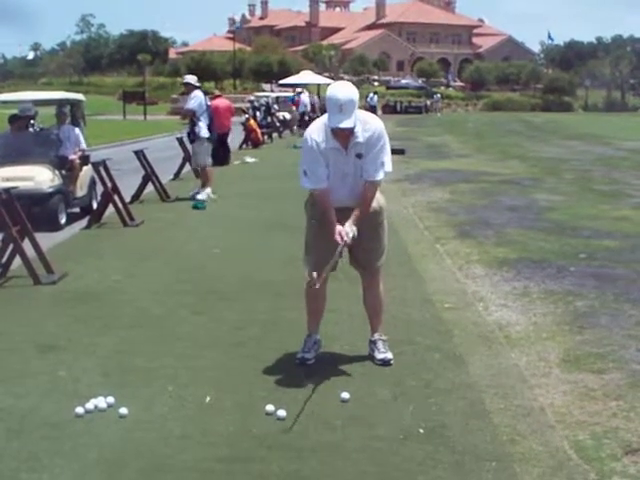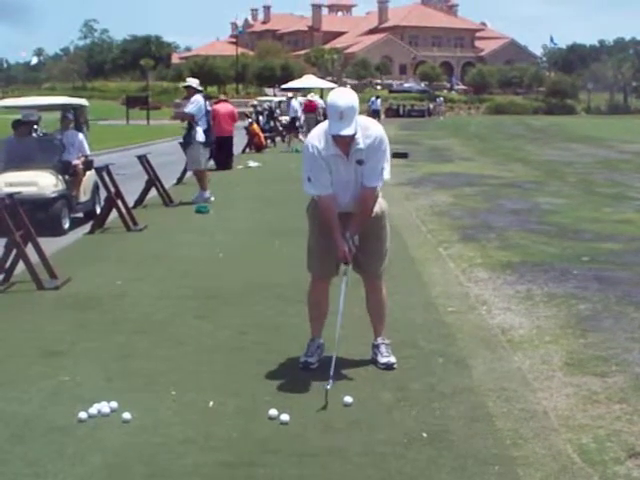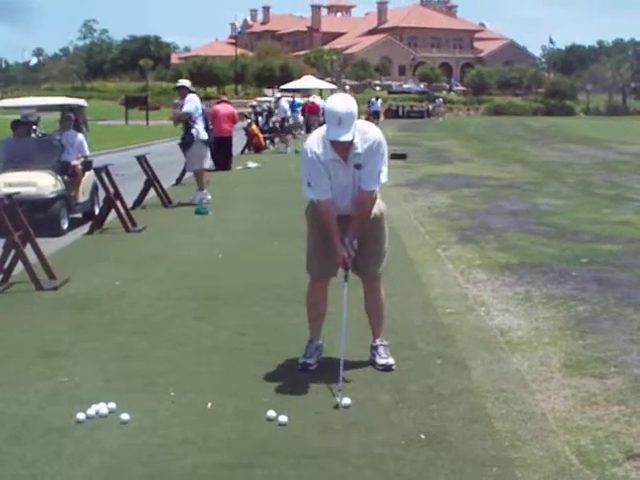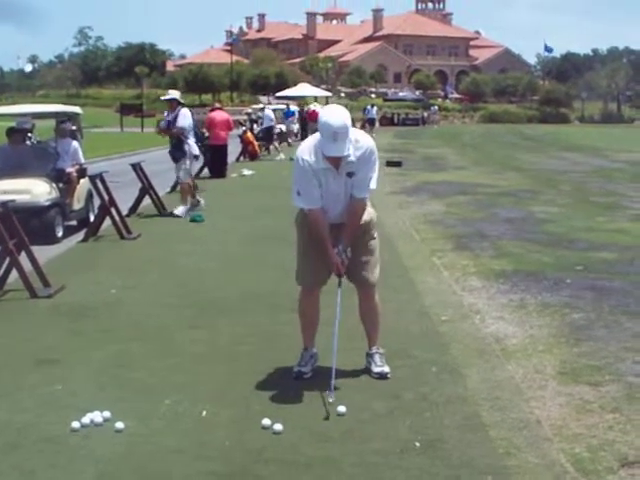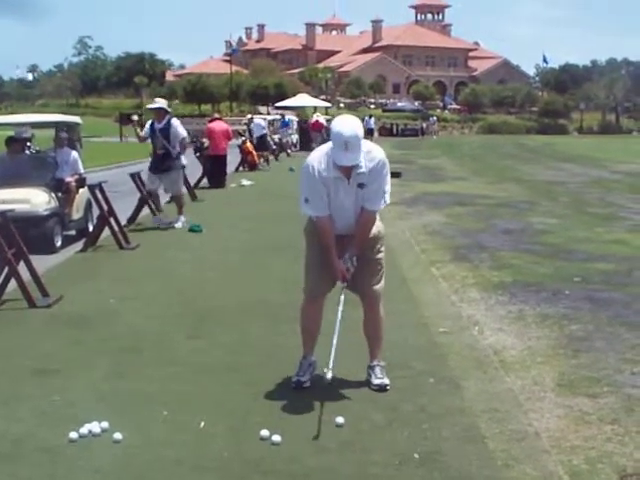
dt=0.4s
person 1, frame 1
left shoulder: (374, 129)
right shoulder: (313, 136)
left elbow: (372, 182)
right elbow: (319, 189)
left wrist: (353, 222)
right wrist: (334, 226)
left hip: (365, 207)
right hip: (325, 208)
left knee: (372, 274)
right knee: (317, 273)
left ankle: (377, 337)
right ankle: (312, 337)
person 1, frame 2
left shoulder: (375, 135)
right shoulder: (315, 143)
left elbow: (370, 190)
right elbow: (324, 197)
left wrist: (354, 232)
right wrist: (338, 238)
left hip: (367, 211)
right hip: (327, 212)
left knee: (374, 278)
right knee: (320, 278)
left ankle: (380, 342)
right ankle: (315, 341)
person 1, frame 3
left shoulder: (373, 139)
right shoulder: (314, 147)
left elbow: (368, 194)
right elbow: (324, 201)
left wrist: (352, 237)
right wrist: (336, 243)
left hip: (366, 213)
right hip: (326, 214)
left knee: (372, 279)
right knee: (318, 279)
left ankle: (378, 343)
right ankle: (314, 343)
person 1, frame 4
left shoulder: (365, 146)
right shoulder: (305, 156)
left elbow: (359, 200)
right elbow: (313, 210)
left wrist: (345, 244)
right wrist: (329, 251)
left hip: (356, 220)
right hip: (316, 222)
left knee: (367, 285)
right knee: (309, 287)
left ankle: (374, 351)
right ankle: (308, 351)
person 1, frame 5
left shoulder: (376, 159)
right shoulder: (315, 164)
left elbow: (370, 211)
right elbow: (322, 217)
left wrist: (353, 253)
right wrist: (335, 259)
left hip: (365, 232)
right hip: (324, 232)
left knee: (372, 298)
right knee: (313, 296)
left ankle: (375, 363)
right ankle: (307, 360)
person 2, frame 1
left shoulder: (196, 94)
right shoulder: (193, 96)
left elbow: (188, 112)
right elbow: (184, 115)
left wrist: (185, 112)
right wrist: (186, 113)
left hip: (202, 133)
right hip: (197, 133)
left knee: (204, 163)
right knee: (199, 163)
left ankle: (207, 190)
right ankle: (203, 188)
person 2, frame 2
left shoulder: (197, 99)
right shoulder: (193, 100)
left elbow: (187, 115)
right elbow: (184, 116)
left wrist: (178, 114)
right wrist: (181, 114)
left hip: (199, 137)
right hip: (196, 137)
left knee: (199, 166)
right knee: (196, 166)
left ankle: (205, 193)
right ankle: (204, 192)
person 2, frame 3
left shoulder: (192, 98)
right shoulder: (183, 102)
left elbow: (185, 115)
right elbow: (176, 121)
left wrist: (177, 116)
right wrist: (178, 117)
left hip: (197, 136)
right hip: (191, 137)
left knee: (197, 166)
right knee: (195, 167)
left ankle: (202, 192)
right ankle: (202, 192)
person 2, frame 4
left shoulder: (184, 112)
right shoulder: (168, 115)
left elbow: (179, 131)
right elbow: (160, 130)
left wrist: (166, 131)
right wrist: (160, 126)
left hip: (187, 149)
right hip: (177, 149)
left knee: (183, 178)
right knee: (186, 178)
left ankle: (183, 206)
right ankle: (196, 200)
person 2, frame 5
left shoulder: (173, 122)
right shoulder: (151, 124)
left elbow: (184, 141)
right elbow: (142, 138)
left wrist: (177, 158)
right wrist: (135, 127)
left hip: (172, 160)
right hip: (157, 161)
left knee: (176, 191)
right knee: (151, 189)
left ankle: (181, 217)
right ankle: (160, 214)
